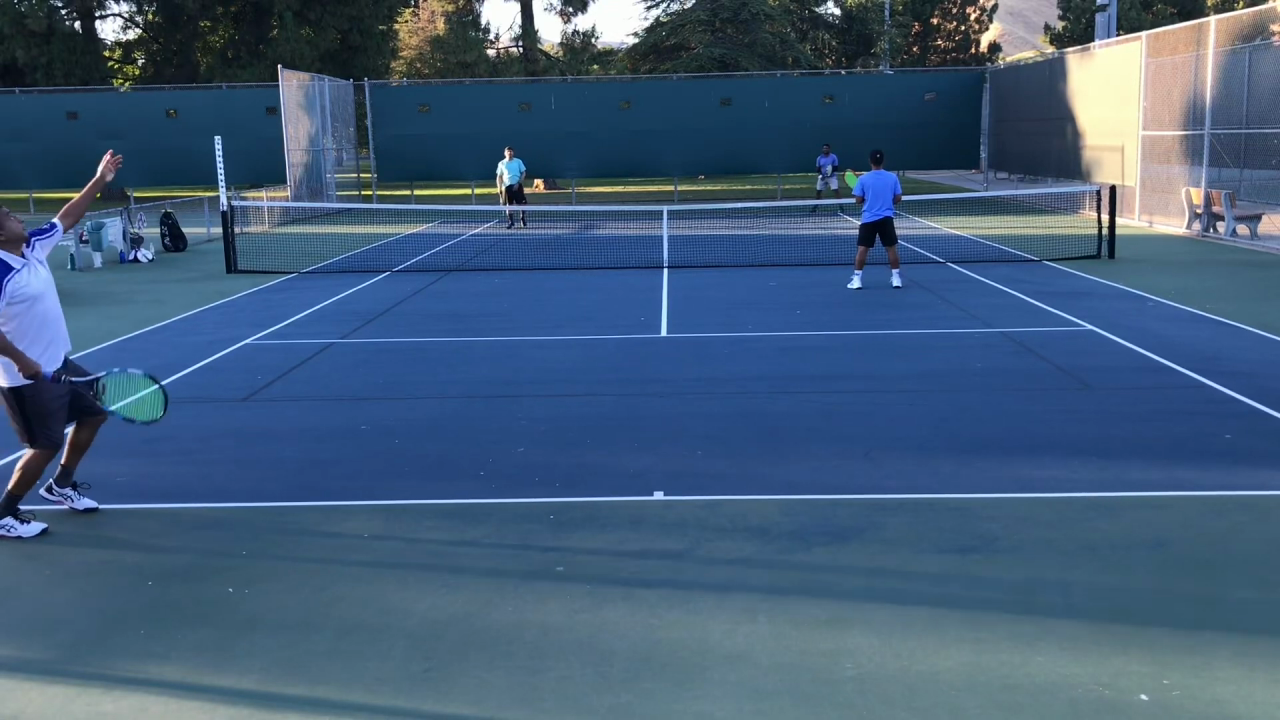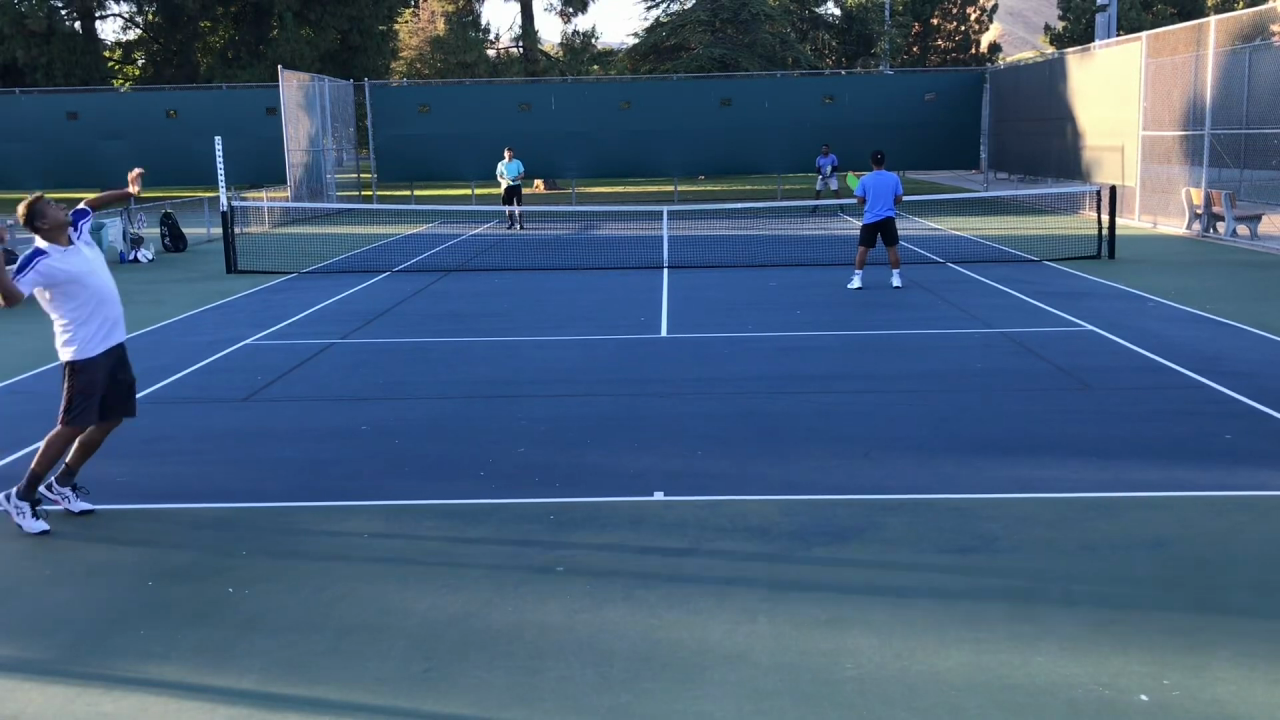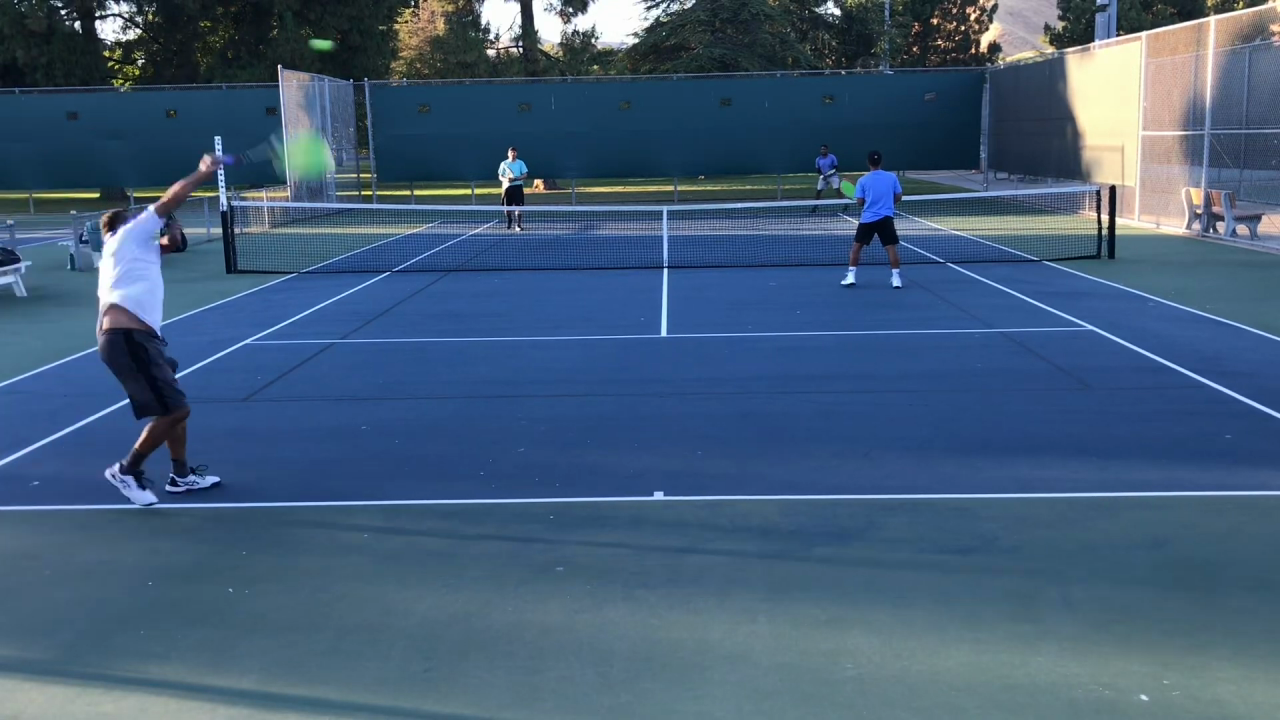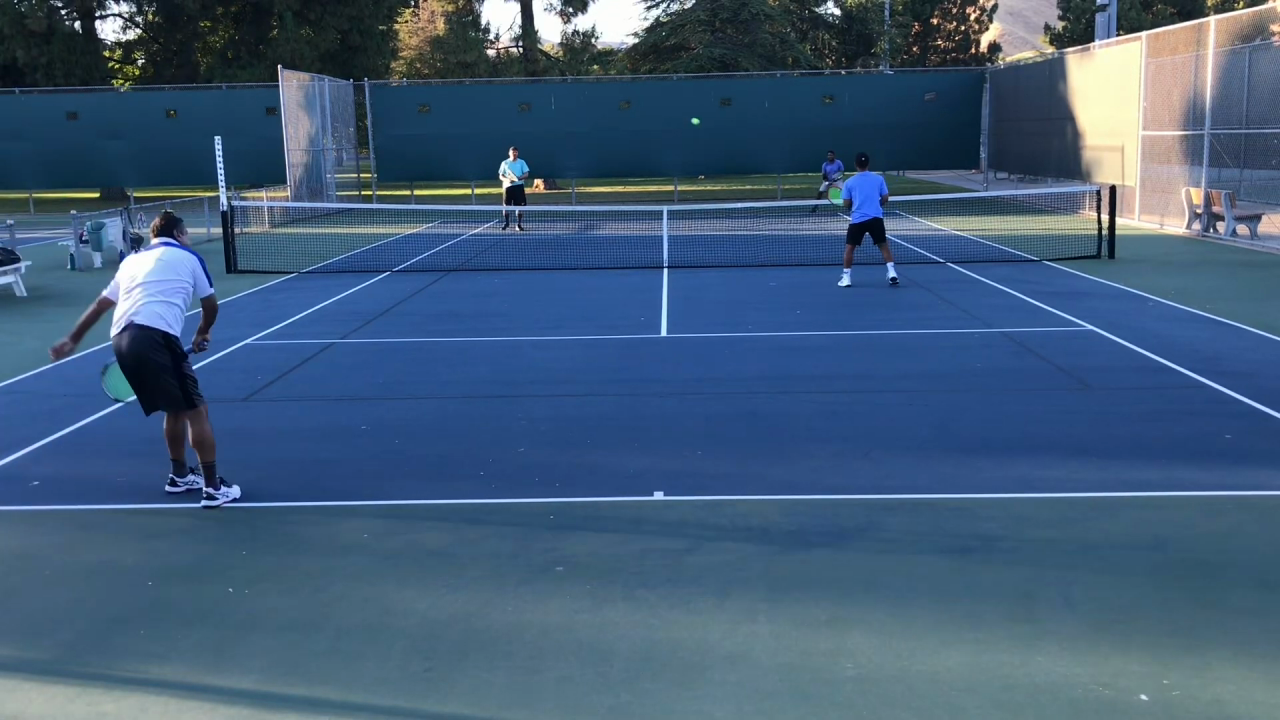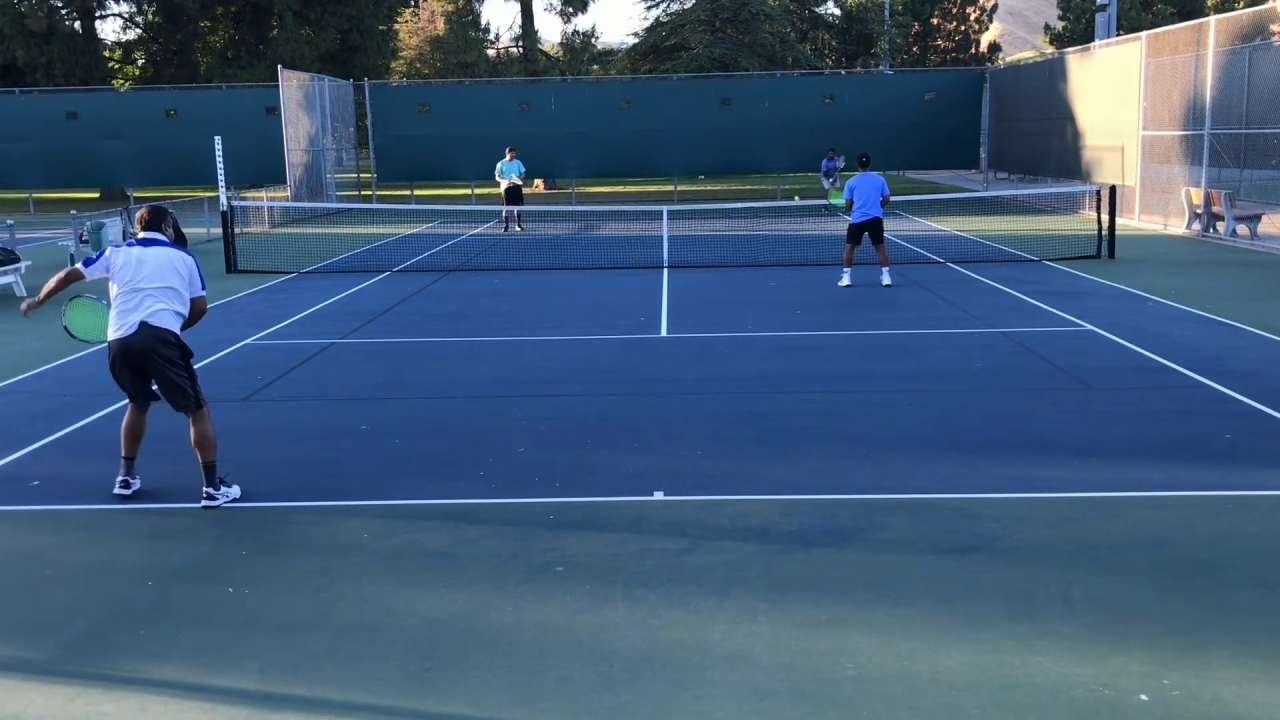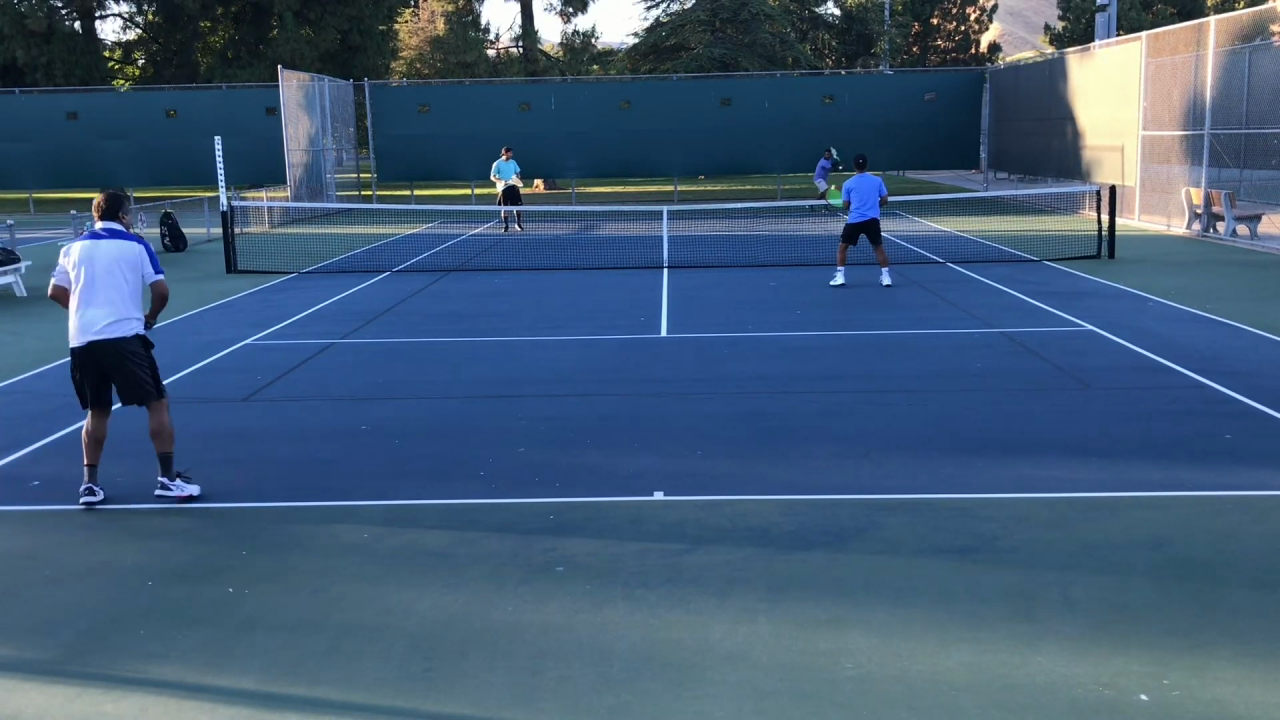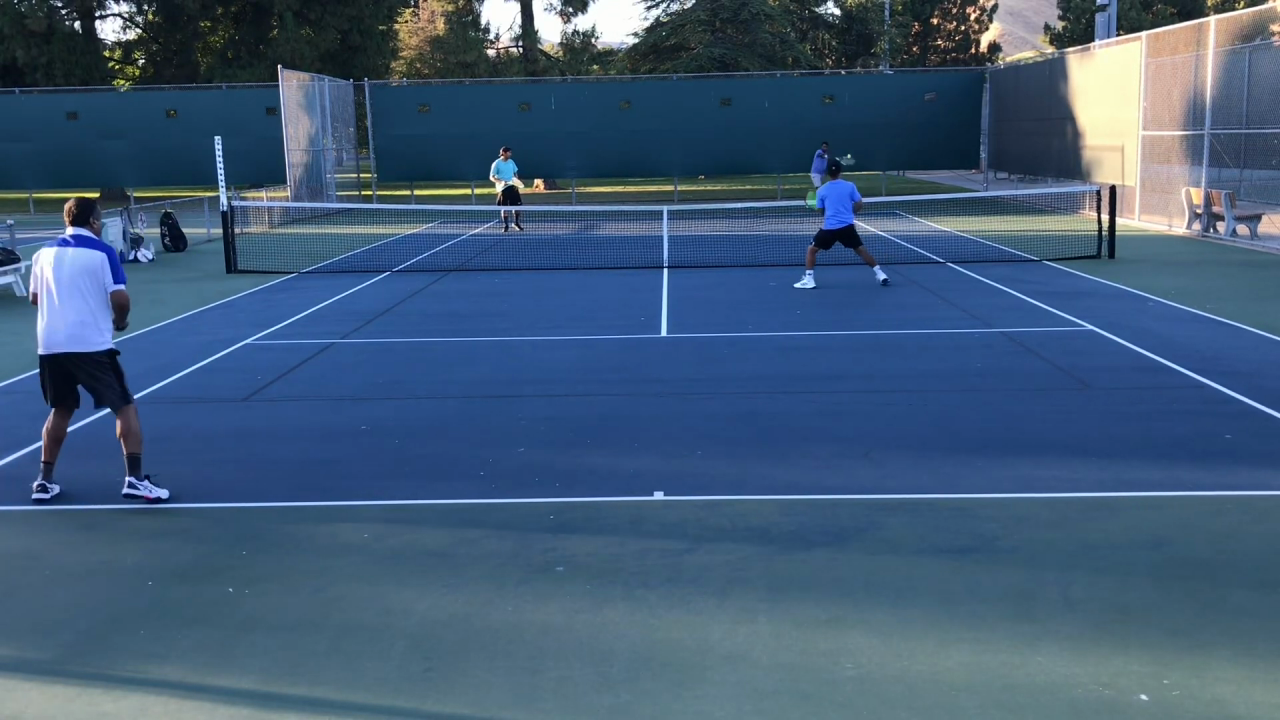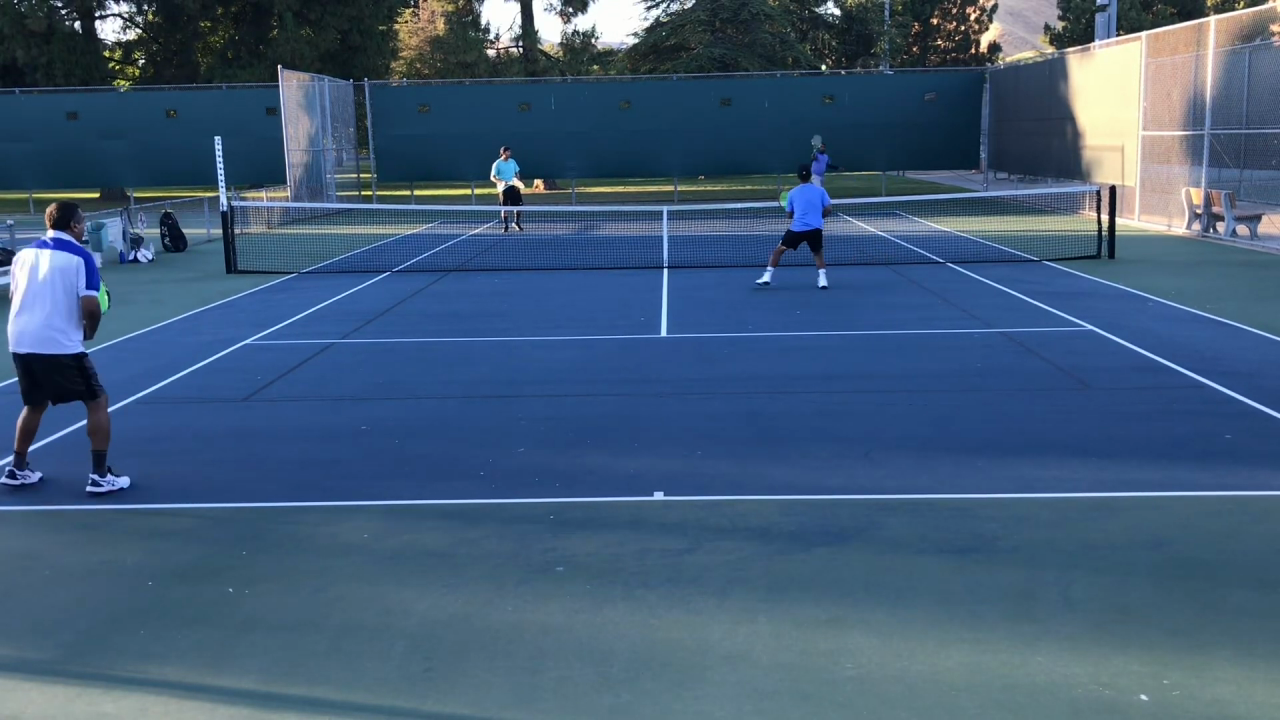
dt=0.3s
person 1, frame 1
left shoulder: (33, 248)
left elbow: (67, 218)
left wrist: (99, 182)
left hip: (58, 362)
left knee: (94, 416)
right knee: (46, 446)
left ankle: (62, 485)
person 1, frame 2
left shoulder: (78, 230)
right shoulder: (37, 261)
left elbow: (91, 204)
left wrist: (127, 190)
left hip: (113, 344)
right hip: (86, 353)
left knee: (111, 418)
right knee: (72, 427)
left ankle: (62, 482)
person 1, frame 3
left shoulder: (130, 254)
right shoulder: (128, 233)
left elbow: (171, 246)
right elbow: (168, 201)
left wrist: (170, 241)
right wrist: (202, 173)
left hip: (134, 338)
right hip: (127, 338)
left knee: (174, 410)
right knee: (174, 411)
left ankle: (182, 475)
right ankle: (127, 469)
person 1, frame 4
left shoulder: (131, 262)
right shoulder: (187, 258)
left elbow: (100, 305)
right elbow: (211, 305)
left wrist: (72, 339)
right wrist: (203, 335)
left hip: (121, 340)
right hip: (156, 336)
left knee: (176, 408)
right knee: (194, 409)
left ankle: (180, 474)
right ankle: (213, 487)
person 1, frame 5
left shoulder: (116, 254)
right shoulder: (184, 258)
left elbow: (70, 275)
right elbow: (200, 308)
left wrist: (37, 300)
left hip: (120, 341)
right hip: (160, 337)
left knee: (139, 404)
right knee: (198, 411)
left ankle: (127, 476)
right ankle: (213, 487)
person 1, frame 6
left shoulder: (72, 249)
right shoulder: (137, 247)
left elbow: (56, 293)
right elbow: (161, 292)
right wrist: (150, 316)
left hip: (83, 342)
right hip: (125, 337)
left knee: (98, 412)
right knee: (157, 404)
left ankle: (90, 484)
right ankle: (168, 479)
person 1, frame 7
left shoulder: (43, 254)
right shoulder: (103, 253)
left elbow: (35, 298)
right elbow: (120, 302)
right wrist: (119, 320)
left hip: (50, 347)
right hip: (92, 346)
left knee: (61, 410)
right knee: (125, 408)
left ankle: (44, 481)
right ankle: (136, 479)
person 1, frame 8
left shoulder: (24, 254)
right shoulder: (80, 257)
right elbow: (90, 307)
right wrist: (91, 329)
right hip: (59, 347)
left knee: (35, 404)
right knee: (97, 401)
right ankle: (100, 475)
